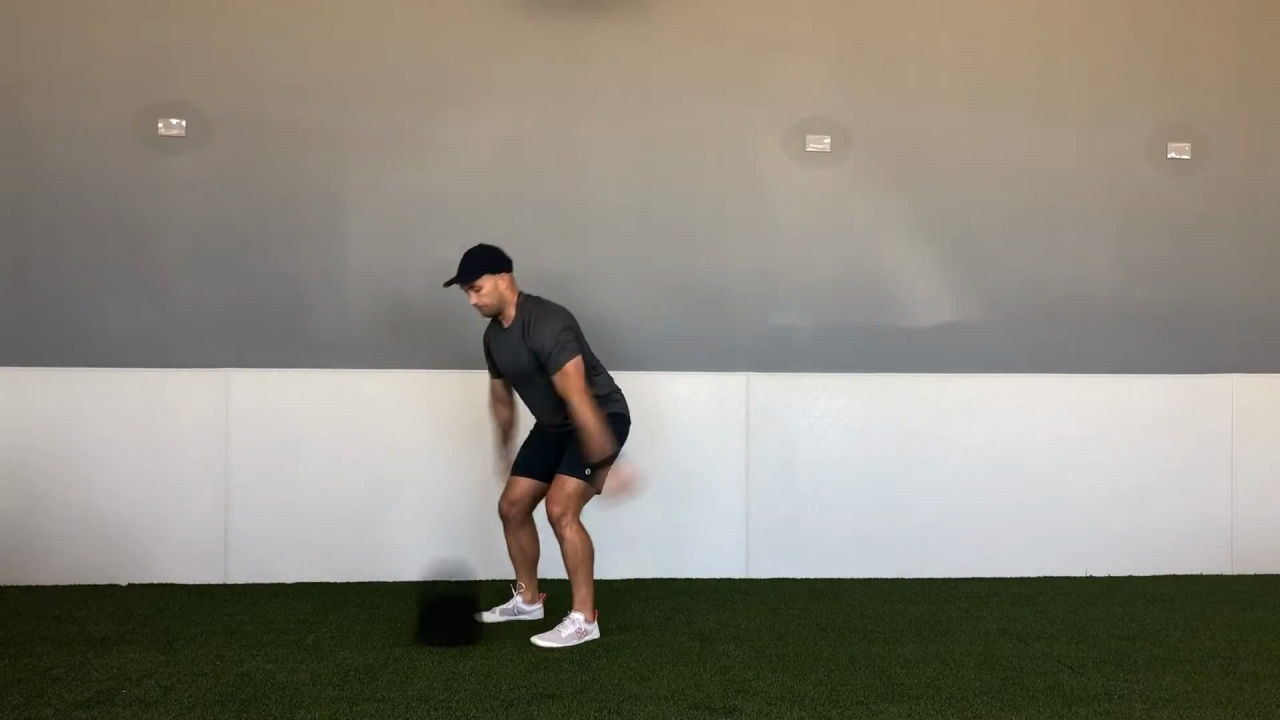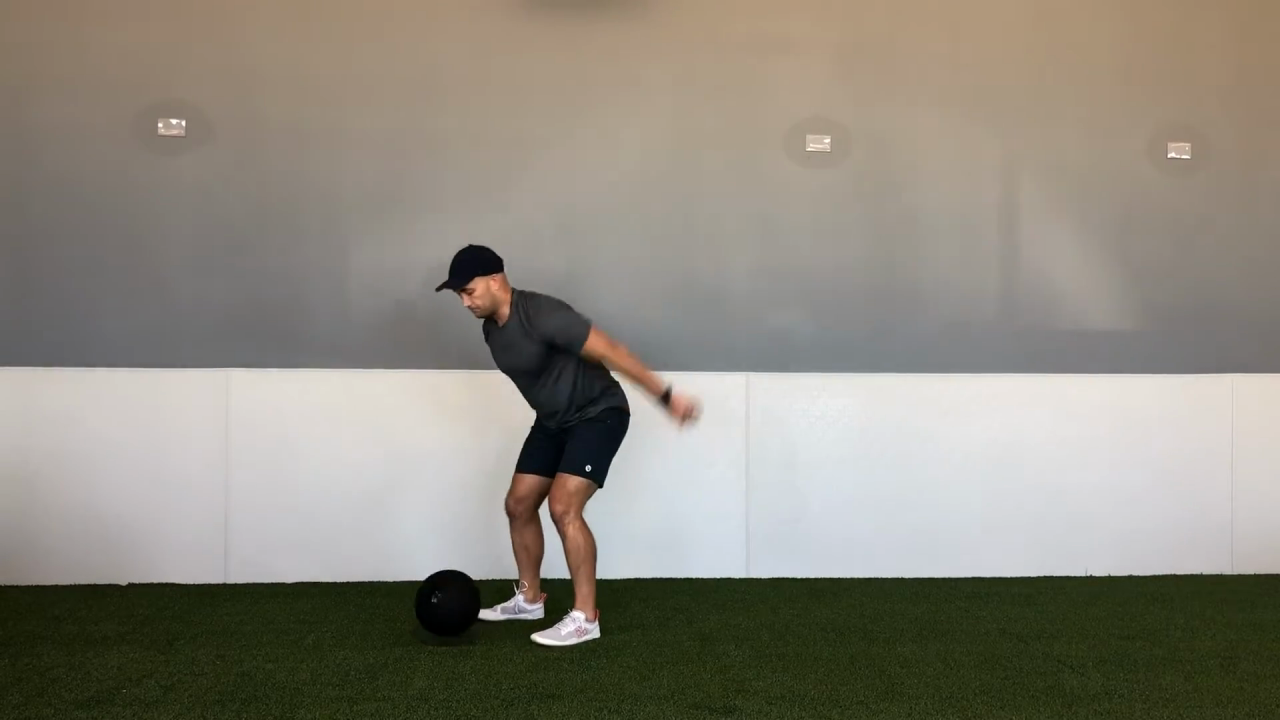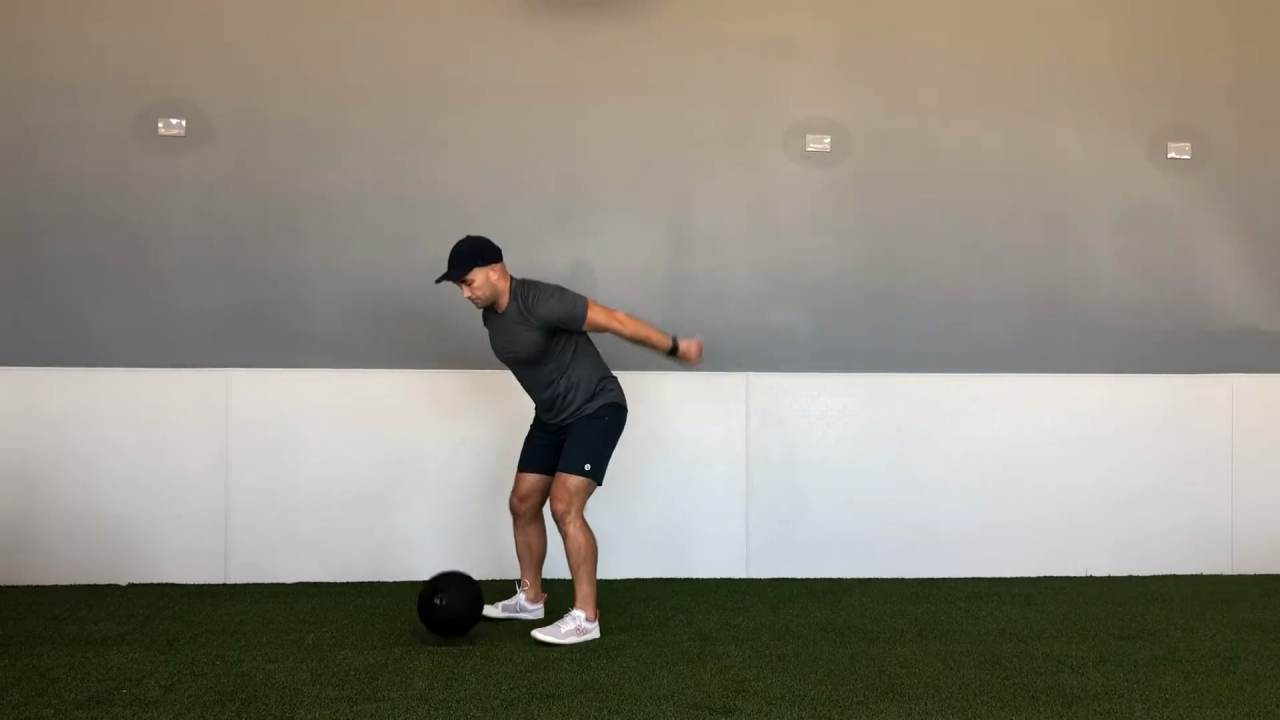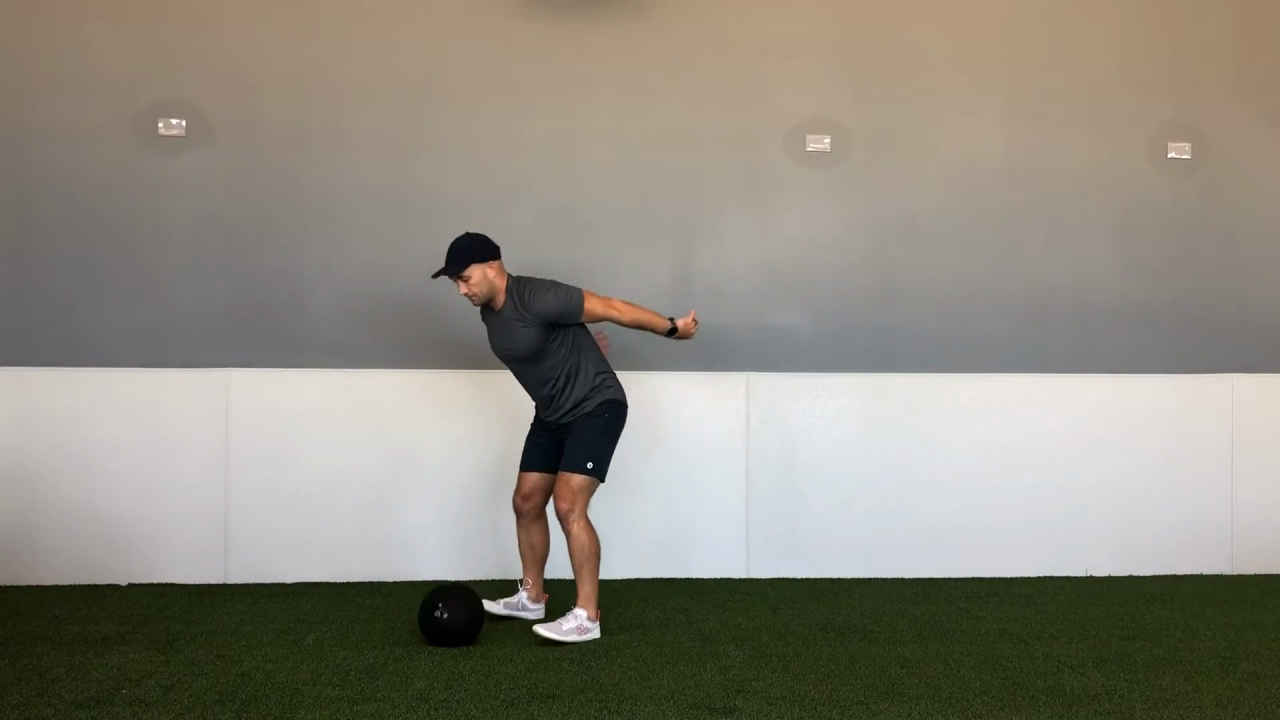
dt=0.1s
person 1, frame 1
left shoulder: (546, 323)
right shoulder: (493, 337)
left elbow: (579, 396)
right elbow: (501, 397)
left wrist: (603, 462)
right wrist: (505, 456)
left hip: (598, 421)
right hip: (551, 426)
left knee: (561, 510)
right knee: (512, 508)
left ankle: (583, 619)
right ankle: (527, 599)
person 1, frame 2
left shoulder: (544, 314)
right shoulder: (491, 330)
left elbow: (611, 352)
left wrist: (665, 396)
left hip: (597, 416)
right hip: (553, 421)
left knee: (564, 509)
right knee: (518, 504)
left ankle: (585, 618)
right ankle: (529, 598)
person 1, frame 3
left shoulder: (540, 302)
right shoulder: (491, 315)
left elbow: (613, 320)
left wrist: (673, 348)
left hip: (595, 410)
right hip: (552, 415)
left knee: (565, 507)
right knee: (522, 504)
left ankle: (585, 617)
right ankle: (530, 598)
person 1, frame 4
left shoulder: (536, 298)
right shoulder: (489, 311)
left elbow: (610, 307)
left wrist: (671, 328)
right wrist: (587, 342)
left hip: (595, 407)
right hip: (552, 413)
left knee: (568, 504)
right knee: (525, 502)
left ankle: (586, 615)
right ankle: (531, 596)
